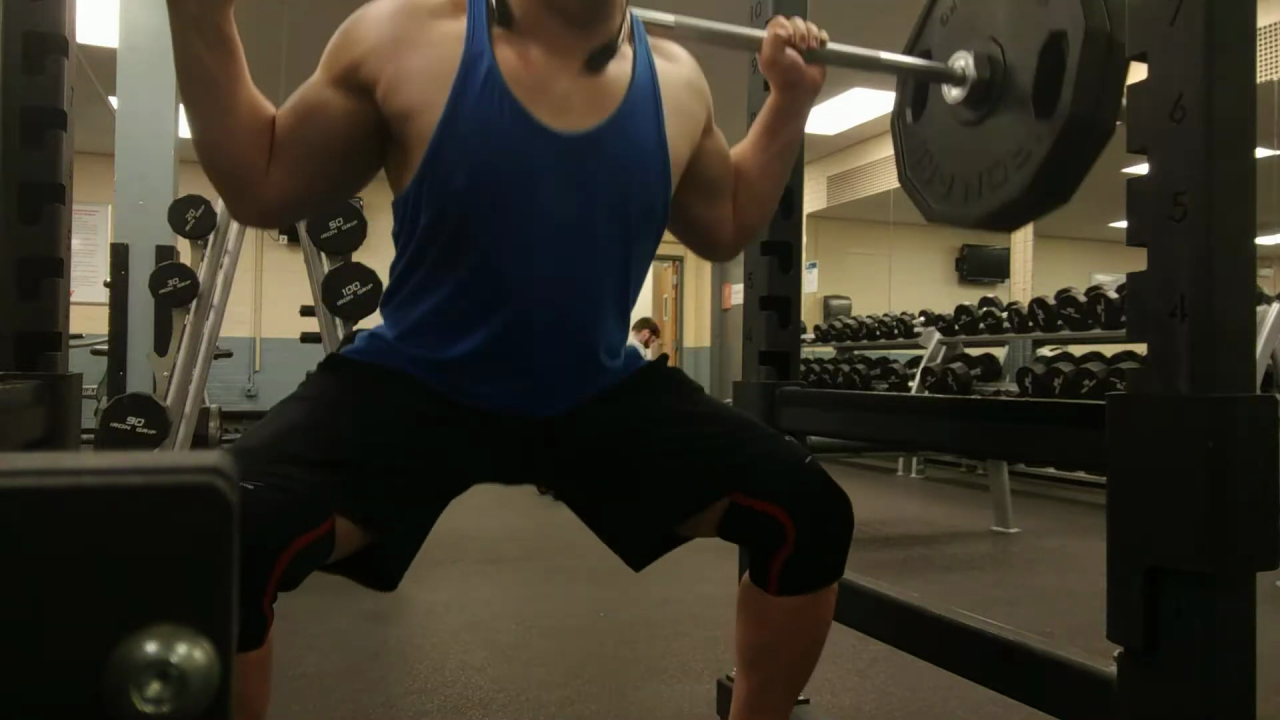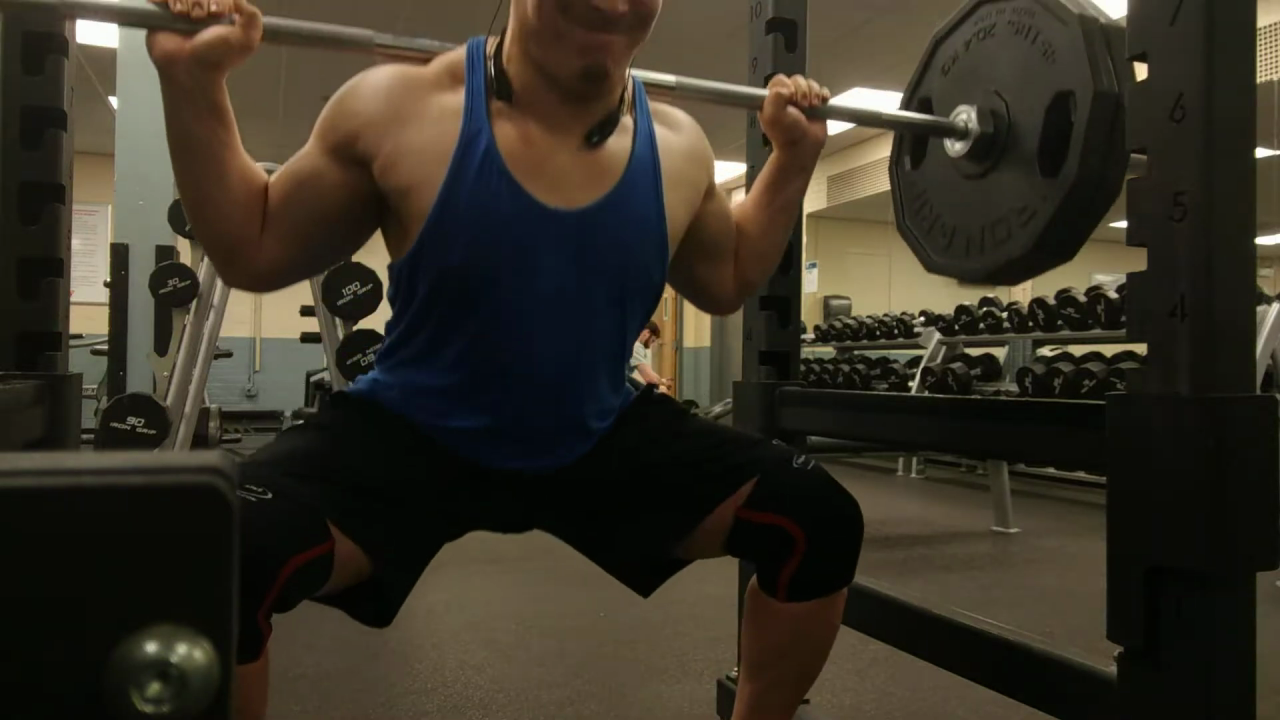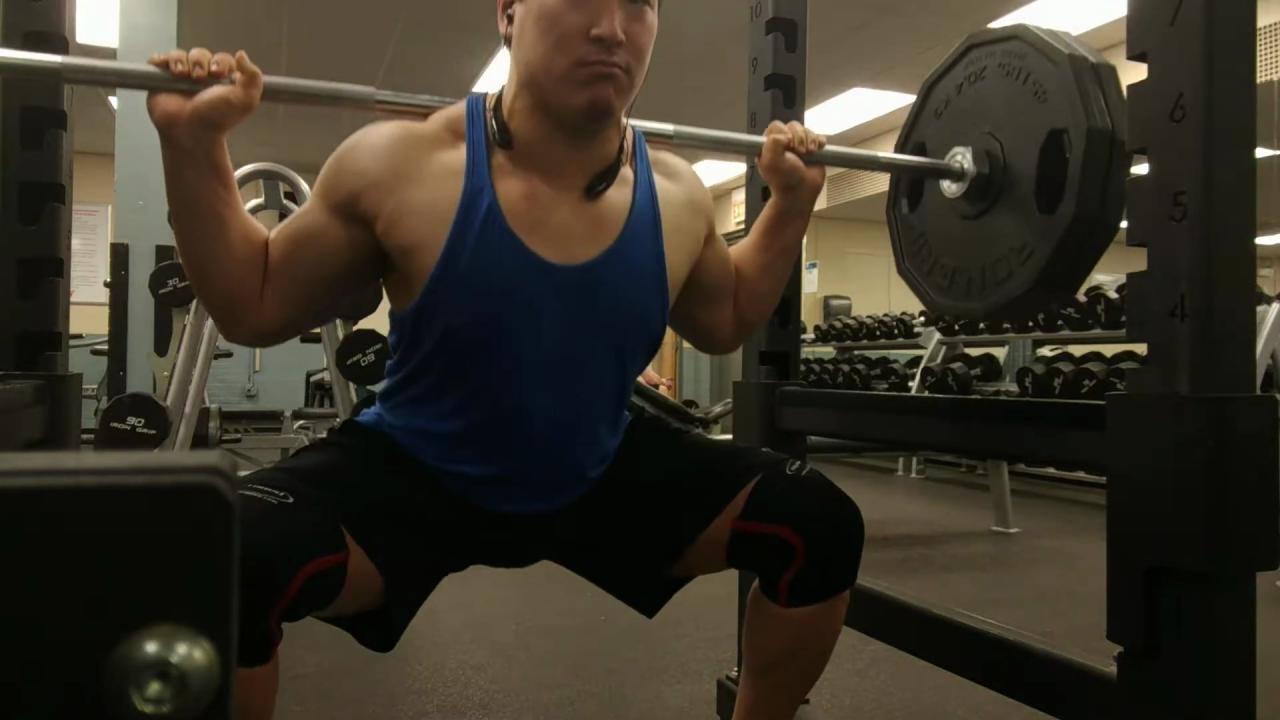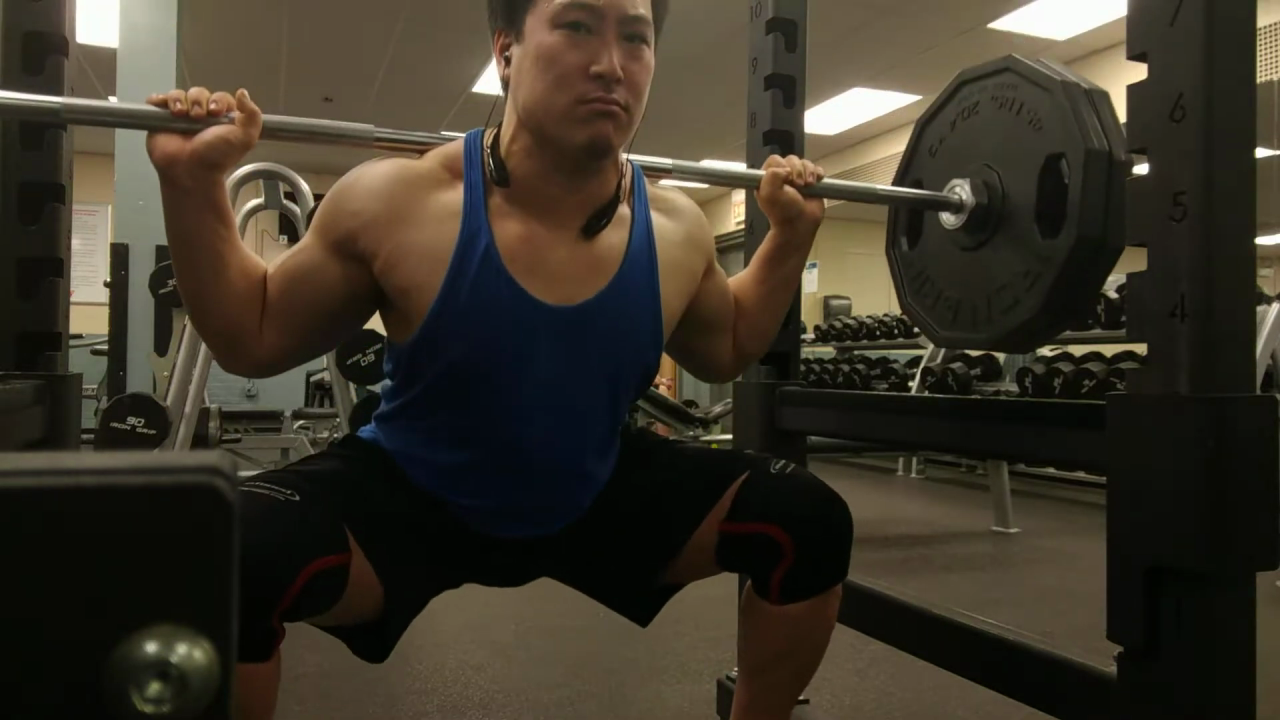
dt=0.4s
person 1, frame 1
left shoulder: (675, 81)
left elbow: (726, 227)
right elbow: (263, 188)
left wrist: (788, 102)
left hip: (600, 391)
right hip: (413, 386)
left knee: (809, 514)
right knee: (229, 542)
person 1, frame 2
left shoulder: (675, 148)
right shoulder: (401, 109)
left elbow: (726, 281)
right elbow: (255, 253)
left wrist: (792, 159)
right wrist: (195, 89)
left hip: (595, 439)
right hip: (408, 436)
left knee: (820, 521)
person 1, frame 3
left shoulder: (675, 196)
right shoulder: (401, 166)
left elbow: (725, 321)
right elbow: (257, 307)
left wrist: (790, 205)
right wrist: (194, 148)
left hip: (596, 476)
right hip: (412, 474)
left knee: (820, 525)
right knee: (233, 561)
person 1, frame 4
left shoulder: (674, 232)
right shoulder: (397, 204)
left elbow: (725, 350)
right elbow: (255, 341)
left wrist: (791, 235)
right wrist: (192, 183)
left hip: (591, 496)
right hip: (410, 496)
left knee: (809, 523)
right knee: (236, 557)
